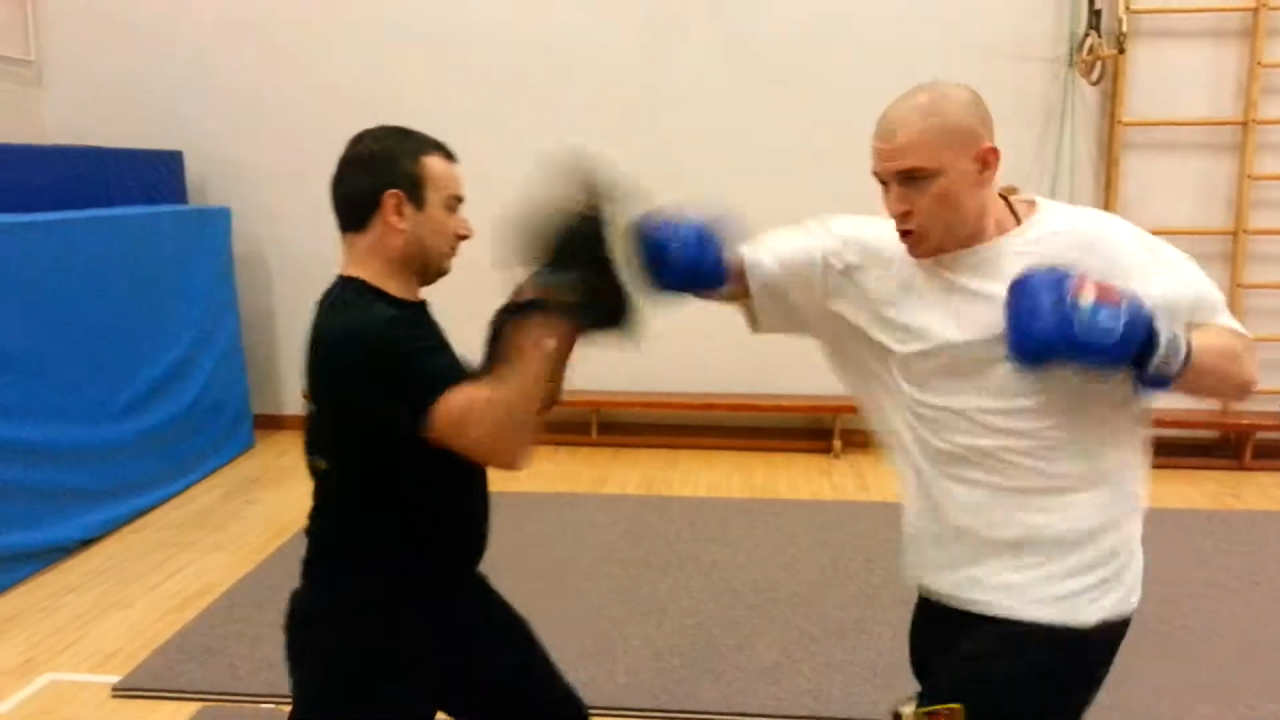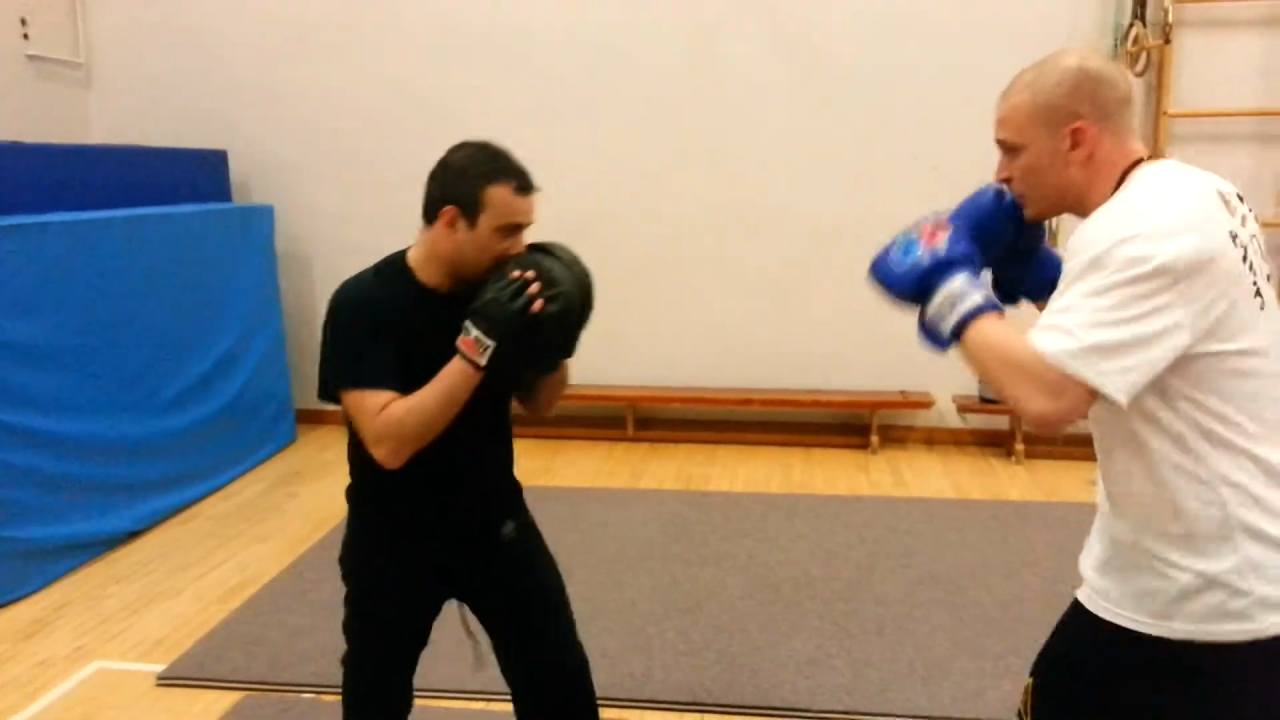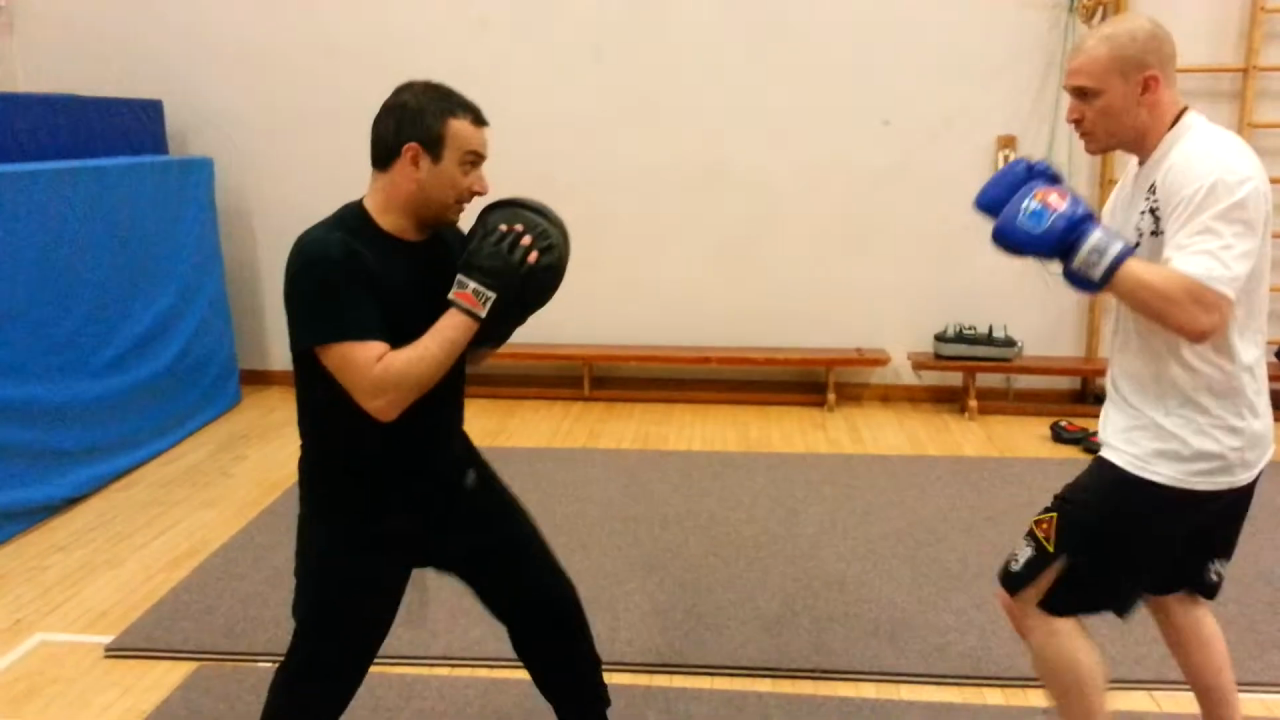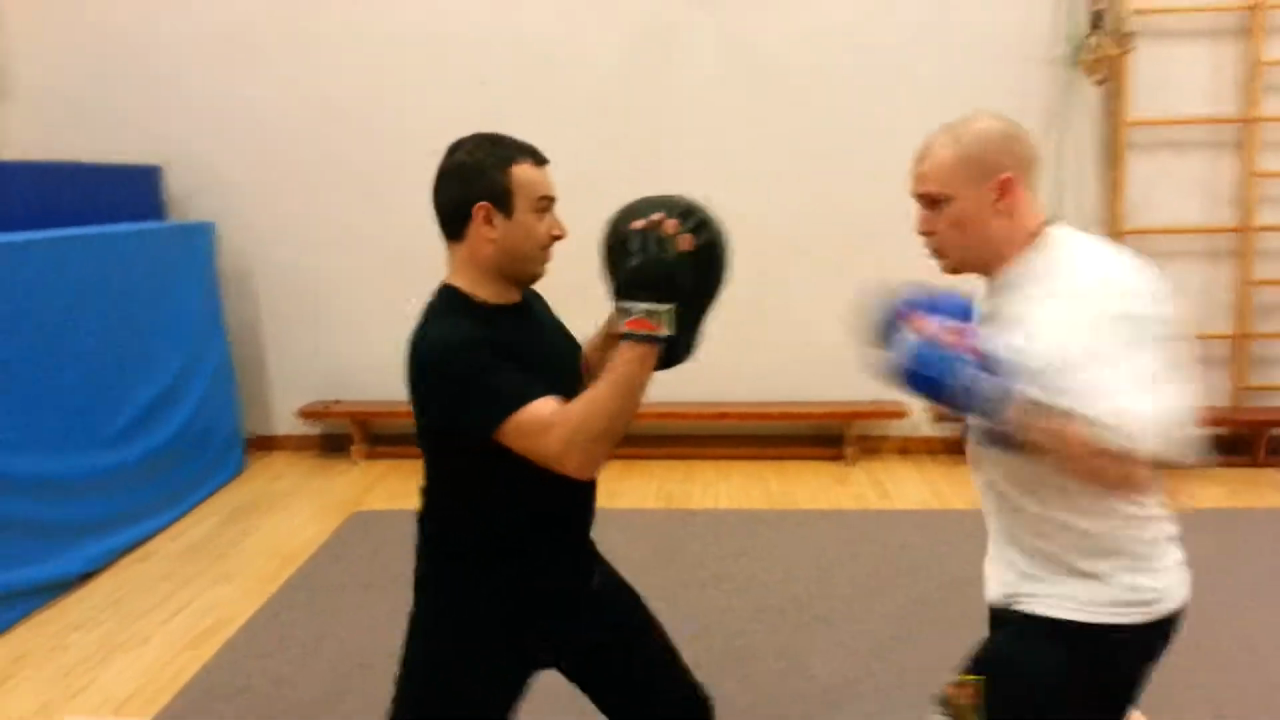
dt=1s
person 1, frame 1
left shoulder: (1104, 248)
right shoulder: (857, 256)
left elbow: (1236, 371)
right elbow: (733, 276)
left wrist: (1153, 343)
right wrist: (700, 254)
left hip: (1065, 592)
right hip: (955, 580)
person 1, frame 2
left shoulder: (1144, 232)
right shoulder: (1197, 197)
left elbow: (1044, 396)
left wrist: (953, 291)
right wrist: (1029, 267)
left hip: (1180, 592)
person 1, frame 3
left shoulder: (1216, 171)
right shoulder: (1148, 164)
left elbow: (1196, 311)
right elbow: (1110, 275)
left wrist: (1082, 240)
right wrist: (1047, 214)
left hip: (1183, 454)
right hip: (1190, 443)
left knee: (1031, 597)
right knee: (1171, 592)
person 1, frame 4
left shoulder: (1104, 298)
right shoulder: (1017, 280)
left elbow: (1127, 464)
left wrist: (992, 396)
left hip: (1093, 602)
right hip: (1038, 579)
person 2, frame 1
left shoulder: (392, 312)
right shoulder: (361, 332)
left elbow: (477, 408)
right elbow: (499, 438)
left wrist: (526, 333)
right wrist: (566, 303)
left hip: (449, 599)
right hip: (360, 626)
person 2, frame 2
left shoulder: (496, 291)
right shoulder: (364, 304)
left elbow: (539, 402)
right elbow: (389, 441)
right wrist: (477, 343)
left hip: (495, 522)
right hip: (395, 537)
person 2, frame 3
left shoulder: (444, 240)
right shoulder: (328, 257)
right elbow: (382, 392)
left wrist: (511, 290)
right wrist: (474, 294)
left hip: (451, 477)
right hip: (355, 503)
left knee: (549, 607)
person 2, frame 4
left shoulder: (522, 303)
right shoulder: (451, 343)
left elbow: (578, 384)
right elbow: (577, 451)
left wrist: (623, 324)
left hip: (569, 571)
right hip: (475, 596)
